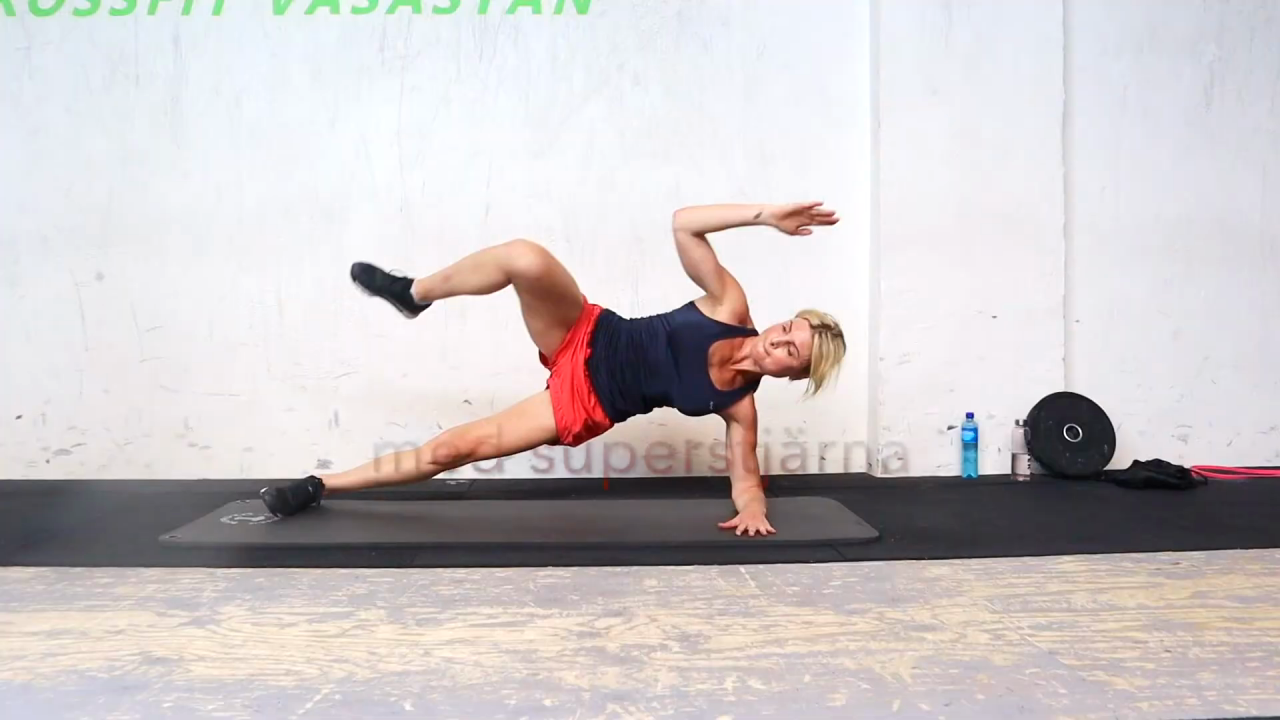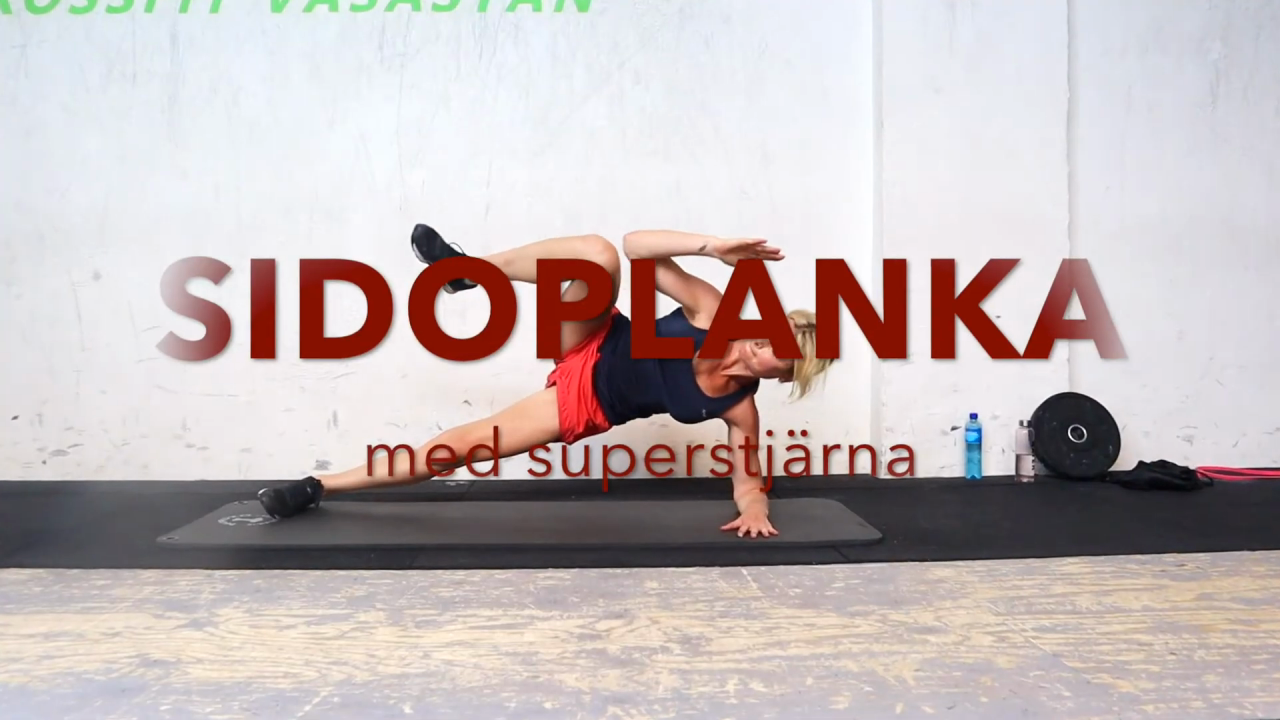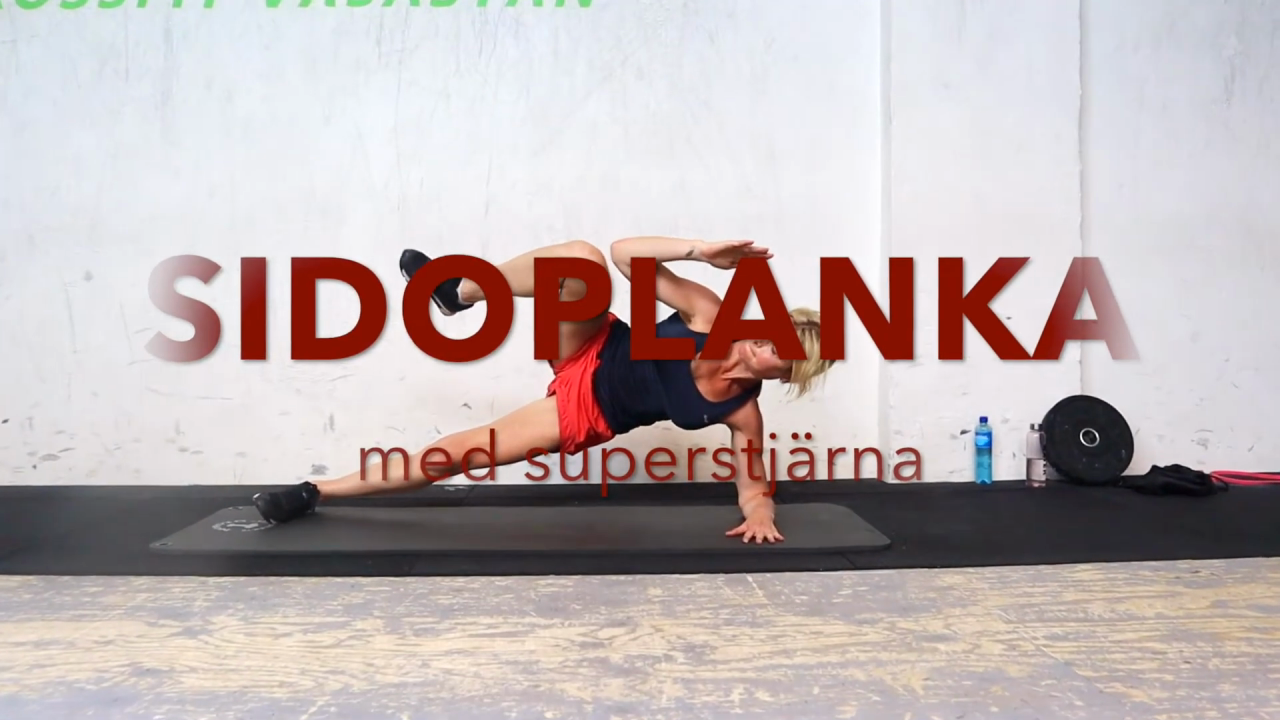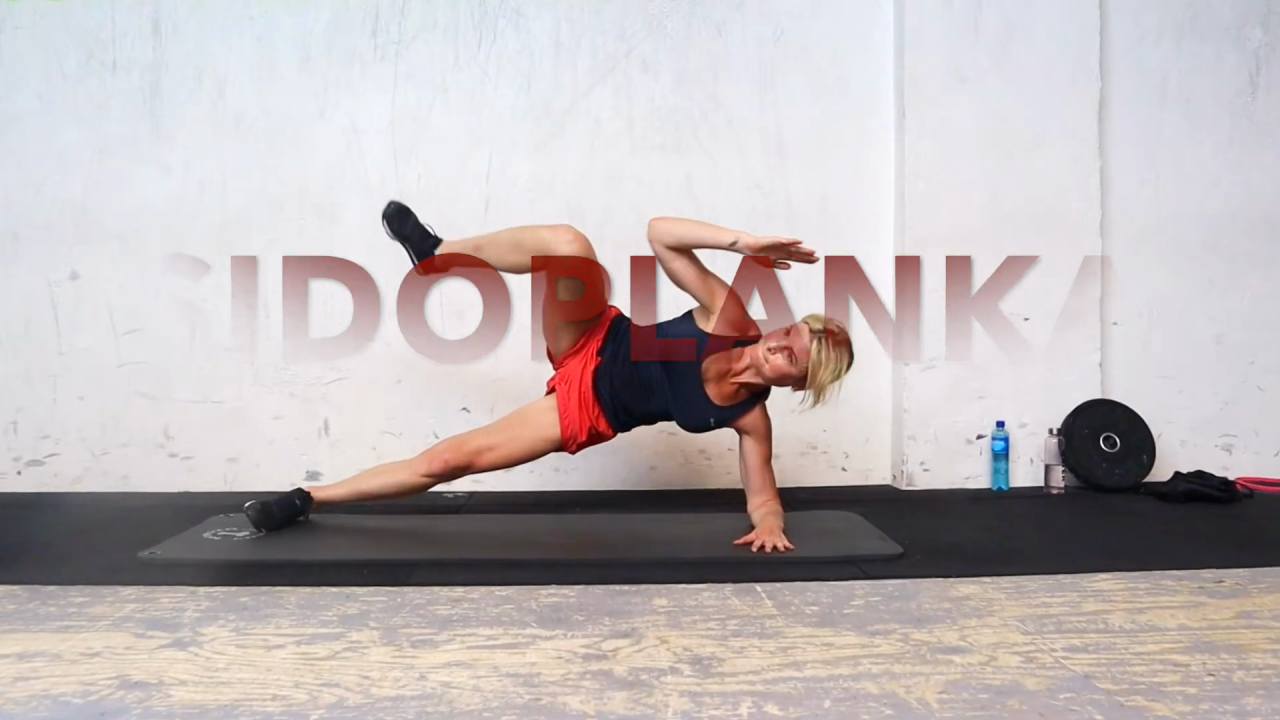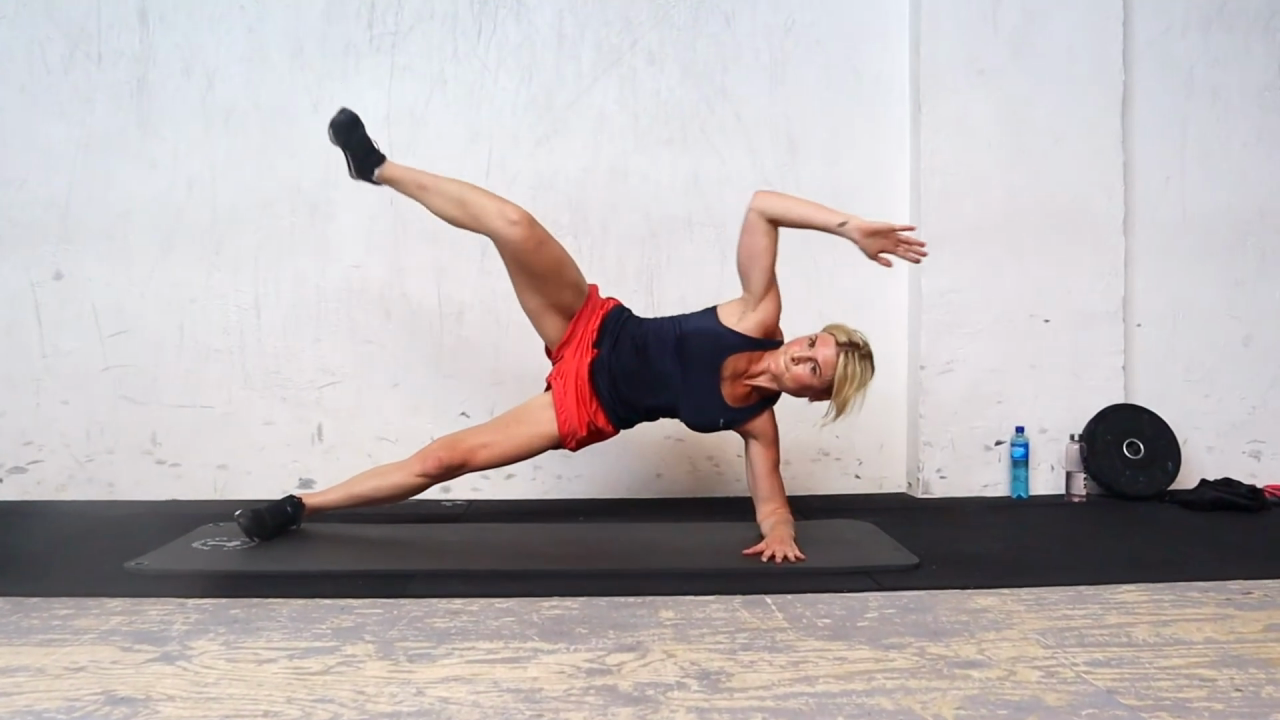
dt=1s
person 1, frame 1
left shoulder: (740, 406)
right shoulder: (730, 309)
left elbow: (746, 478)
right elbow: (683, 223)
left wrist: (752, 512)
right wrist: (765, 214)
left hip: (587, 407)
right hip: (587, 342)
left knee: (455, 447)
right knee: (525, 258)
left ankle: (320, 486)
right ankle: (415, 293)
person 1, frame 2
left shoulder: (738, 408)
right shoulder: (714, 311)
left elbow: (748, 479)
right elbow: (636, 245)
left wrist: (754, 511)
right wrist: (715, 247)
left hip: (586, 409)
right hip: (590, 354)
left knee: (461, 445)
right knee: (599, 255)
left ankle: (318, 487)
right ankle: (466, 269)
person 1, frame 3
left shoulder: (742, 413)
right shoulder: (710, 314)
left elbow: (754, 486)
right elbow: (624, 252)
left wrist: (760, 518)
right wrist: (701, 251)
left hip: (588, 418)
right hip: (590, 362)
left knee: (456, 451)
right knee: (585, 259)
left ankle: (314, 492)
right ankle: (460, 291)
person 1, frame 4
left shoulder: (750, 417)
right shoulder: (729, 316)
left elbow: (762, 495)
right elbow: (658, 234)
left wrist: (769, 528)
right wrist: (744, 242)
left hip: (588, 415)
right hip: (592, 352)
left knee: (450, 458)
right knee: (569, 247)
left ankle: (308, 498)
right ankle: (439, 251)
person 1, frame 5
left shoulder: (758, 421)
right shoulder: (760, 319)
left elbow: (771, 501)
right elbow: (761, 206)
left wrist: (779, 536)
right wrist: (849, 226)
left hip: (590, 410)
right hip: (592, 337)
left knee: (444, 459)
right knee: (512, 225)
left ankle: (299, 506)
right ankle: (379, 167)
